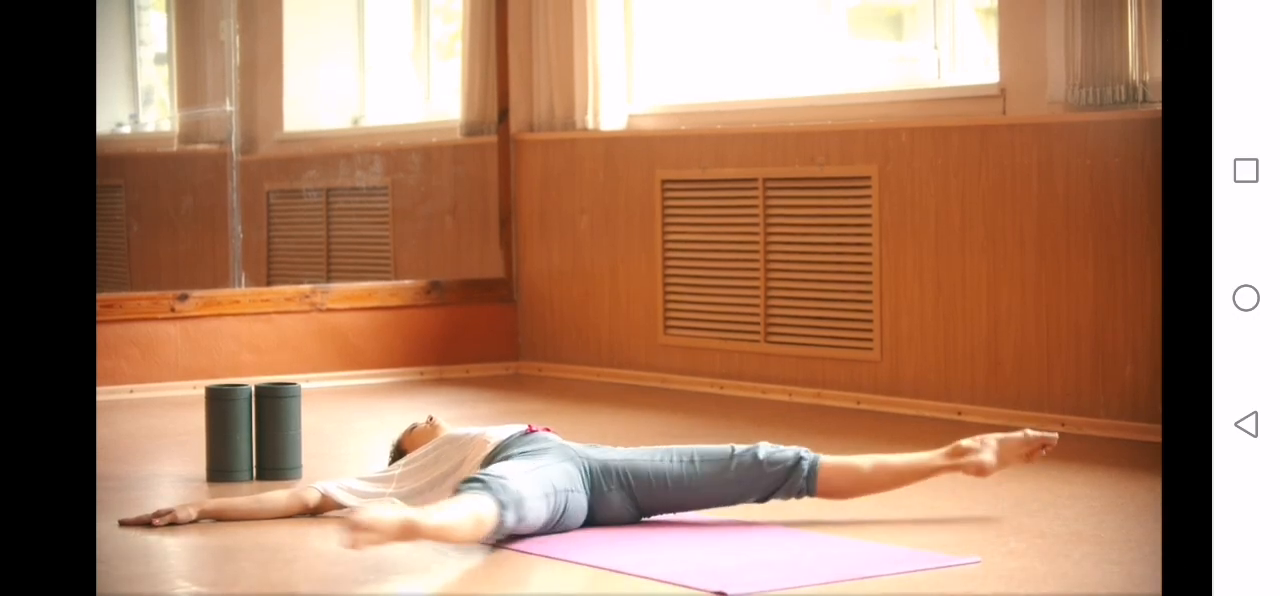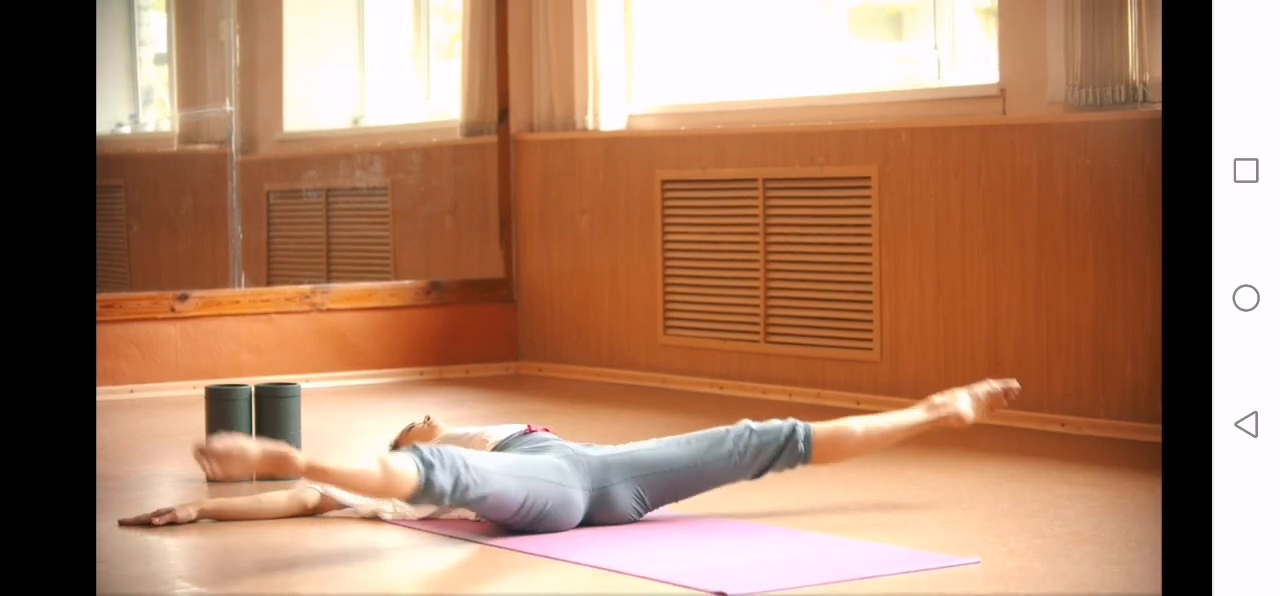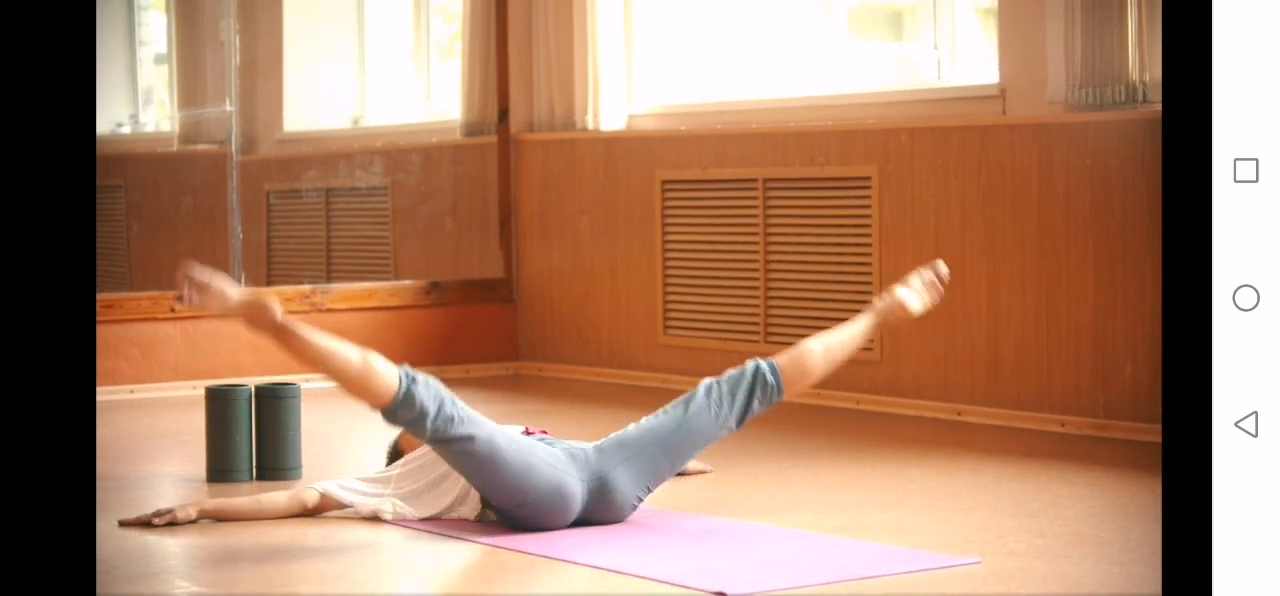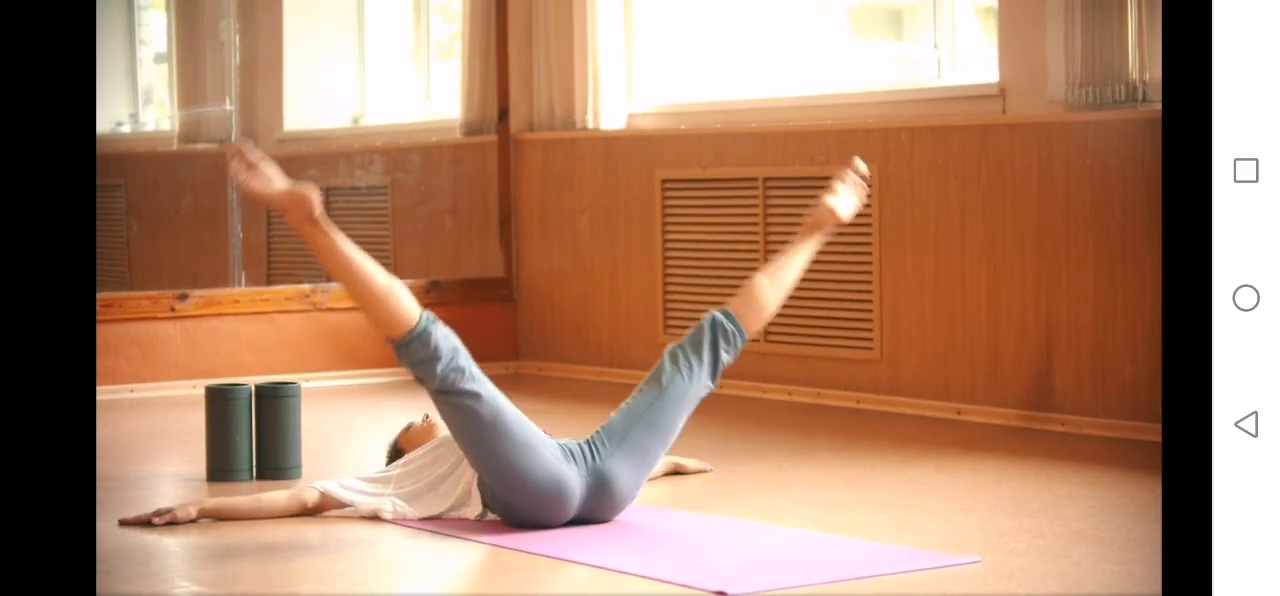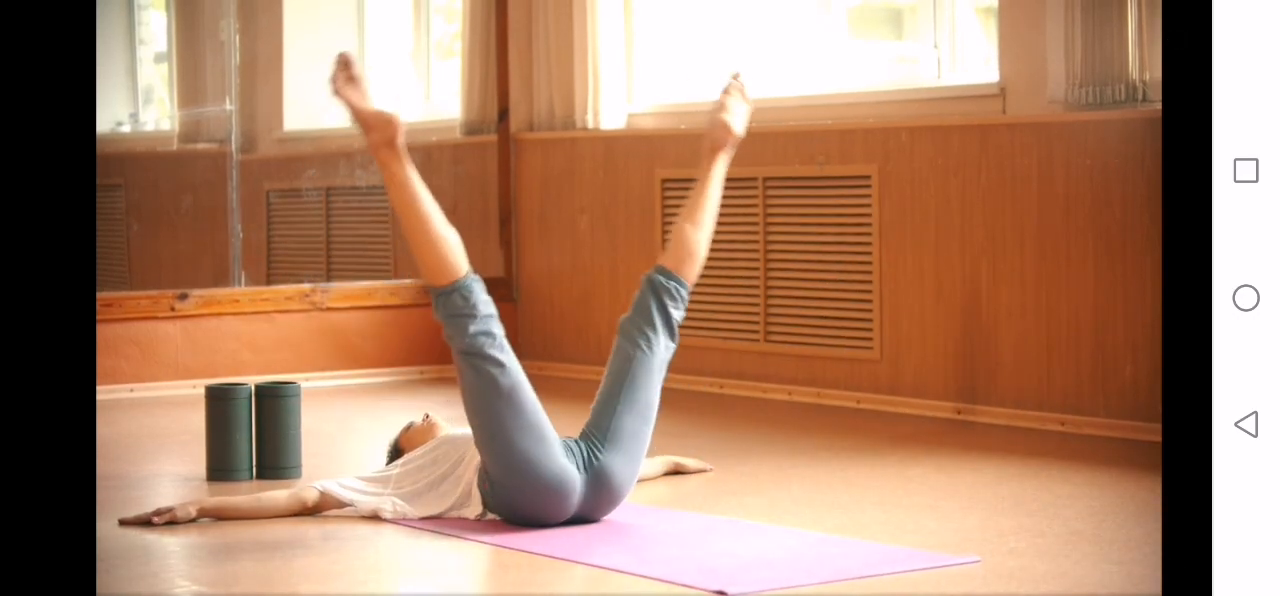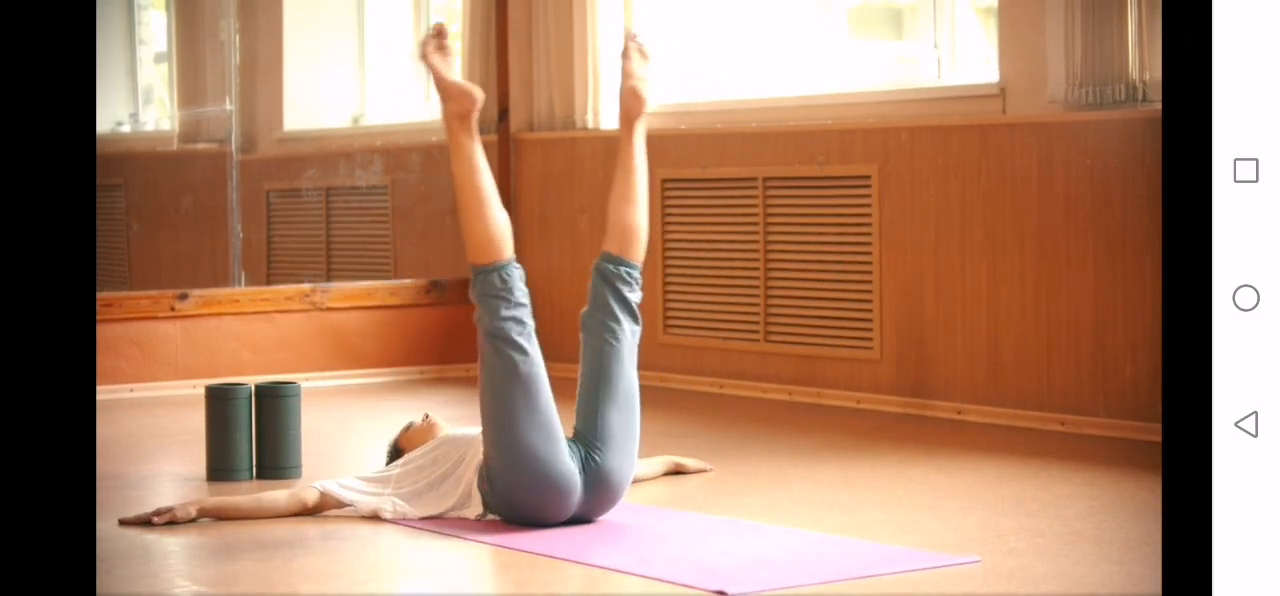
dt=0.4s
person 1, frame 1
left shoulder: (453, 458)
right shoulder: (394, 479)
right elbow: (298, 497)
right wrist: (201, 508)
left hip: (588, 465)
right hip: (541, 476)
left knee: (770, 464)
person 1, frame 2
left shoulder: (454, 450)
right shoulder: (420, 461)
right elbow: (303, 502)
right wrist: (204, 508)
left hip: (584, 469)
right hip: (548, 481)
left knee: (770, 440)
person 1, frame 3
left shoulder: (453, 450)
right shoulder: (397, 478)
right elbow: (302, 497)
right wrist: (200, 507)
left hip: (591, 476)
right hip: (544, 491)
left knee: (747, 383)
person 1, frame 4
left shoulder: (469, 452)
right shoulder: (403, 476)
right elbow: (298, 496)
left wrist: (659, 442)
right wrist: (199, 509)
left hip: (592, 479)
right hip: (541, 490)
left knee: (708, 341)
right knee: (443, 348)
person 1, frame 5
left shoulder: (477, 451)
right shoulder: (404, 477)
right elbow: (303, 495)
left wrist: (662, 460)
right wrist: (201, 507)
left hip: (592, 478)
right hip: (539, 487)
left knee: (659, 301)
right knee: (469, 313)
person 1, frame 6
left shoulder: (469, 453)
right shoulder: (405, 474)
right elbow: (300, 497)
left wrist: (662, 461)
right wrist: (200, 507)
left hip: (589, 483)
right hip: (535, 489)
left knee: (616, 288)
right knee: (503, 301)
